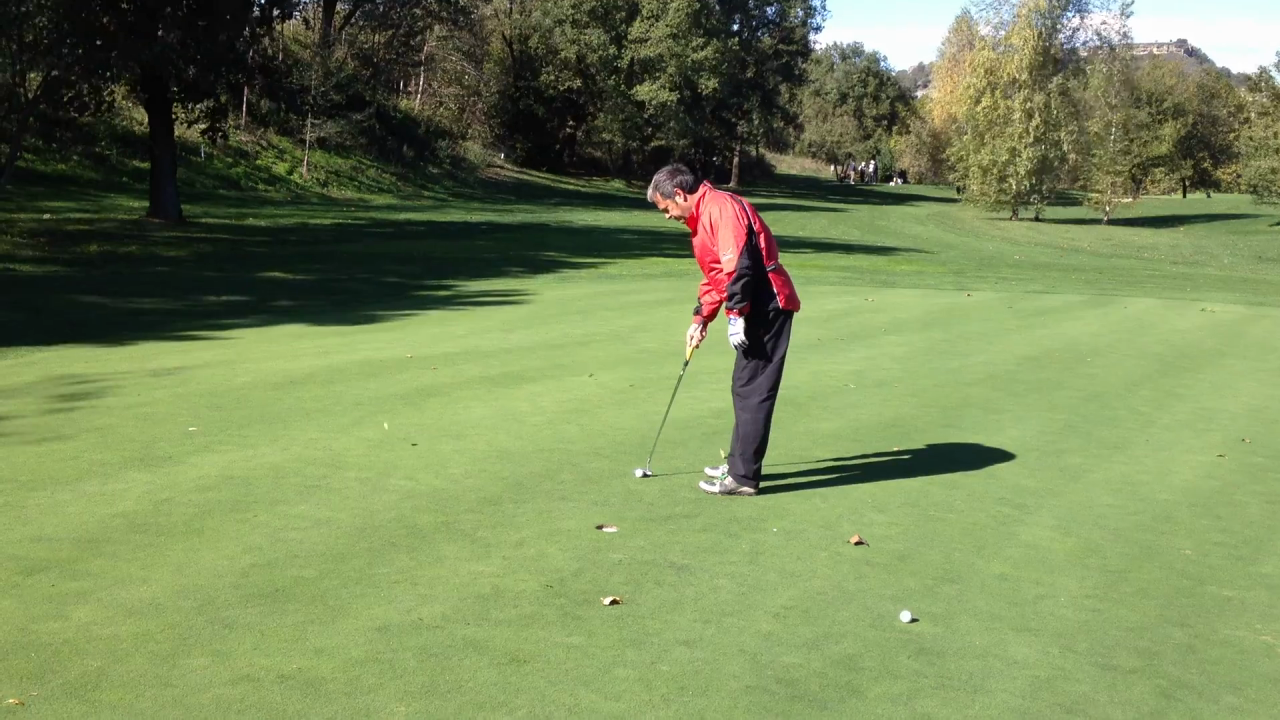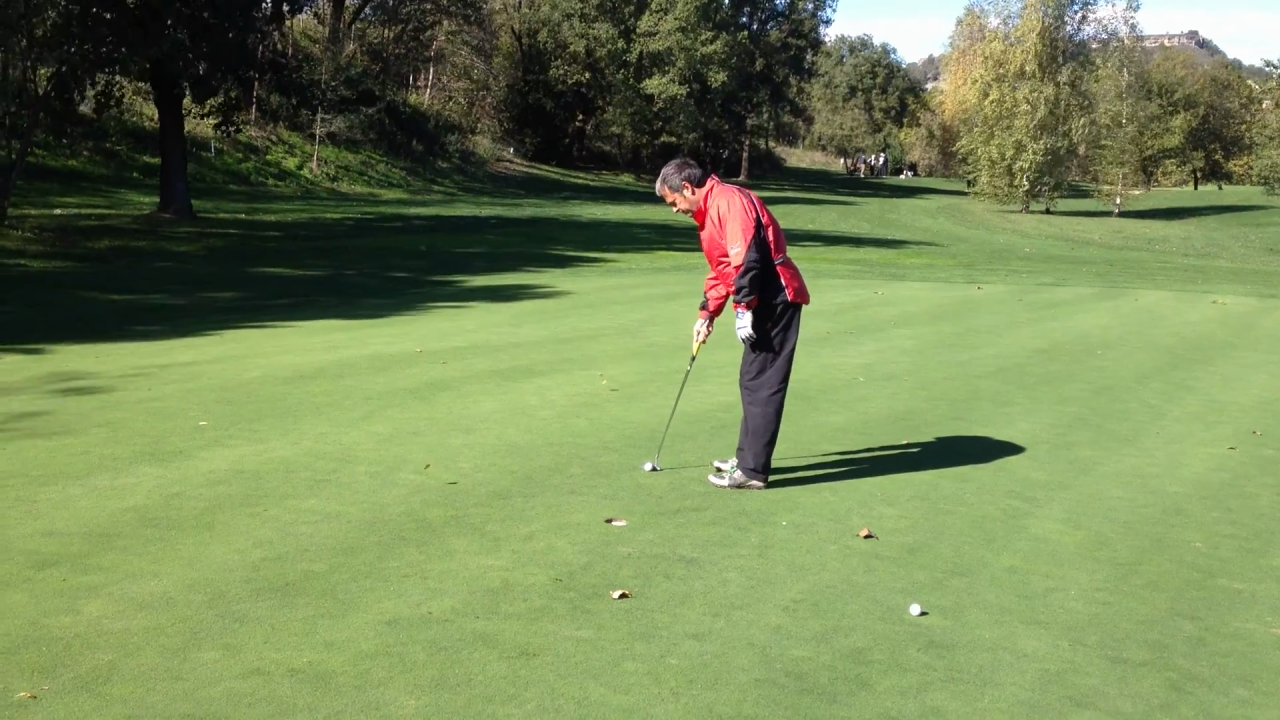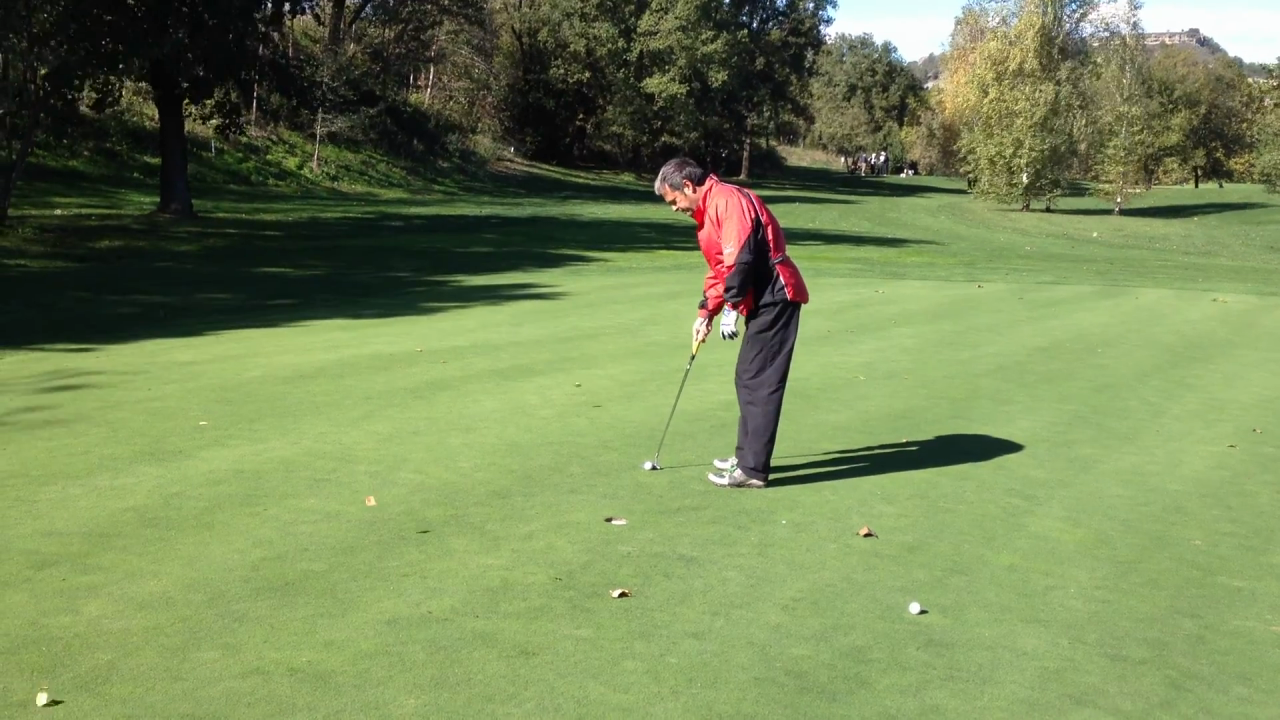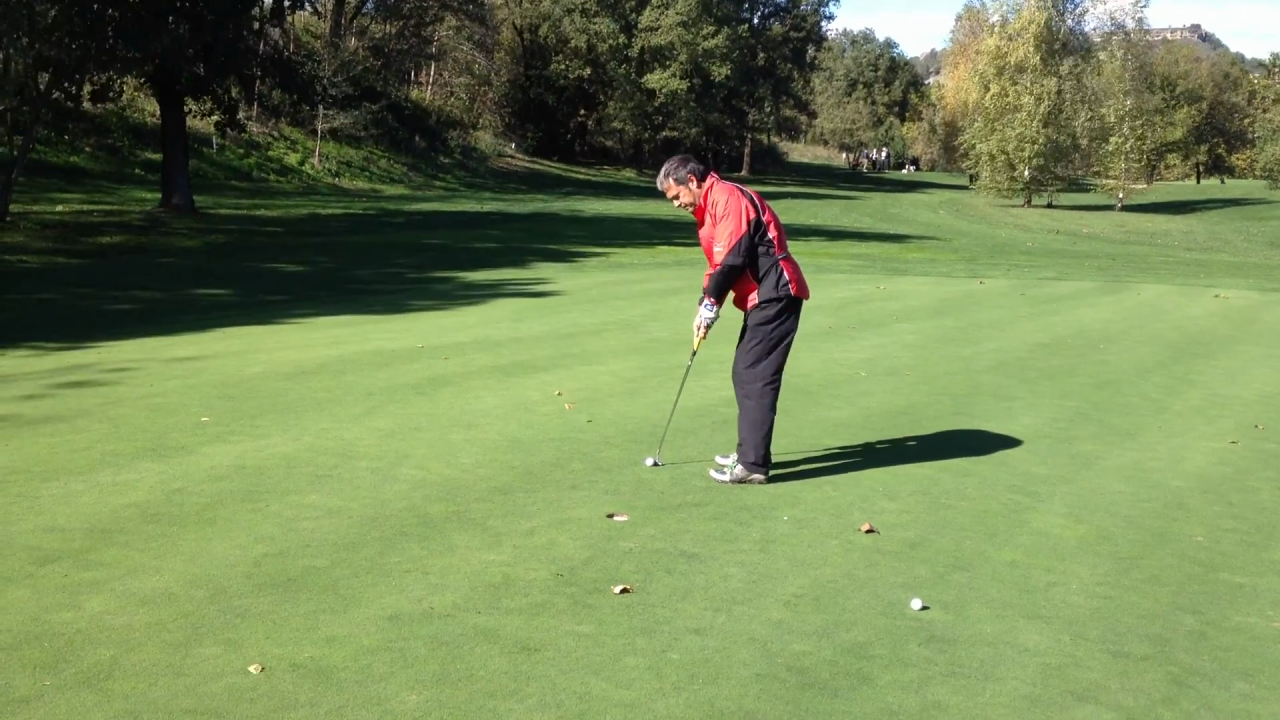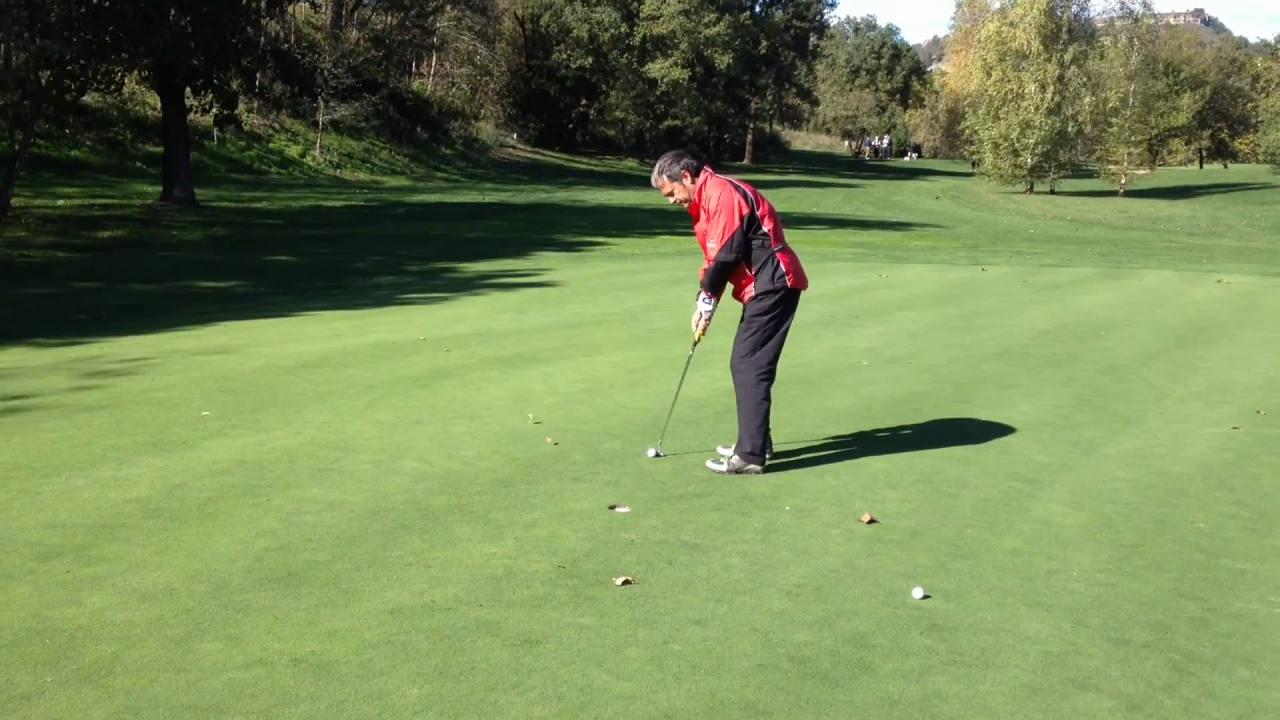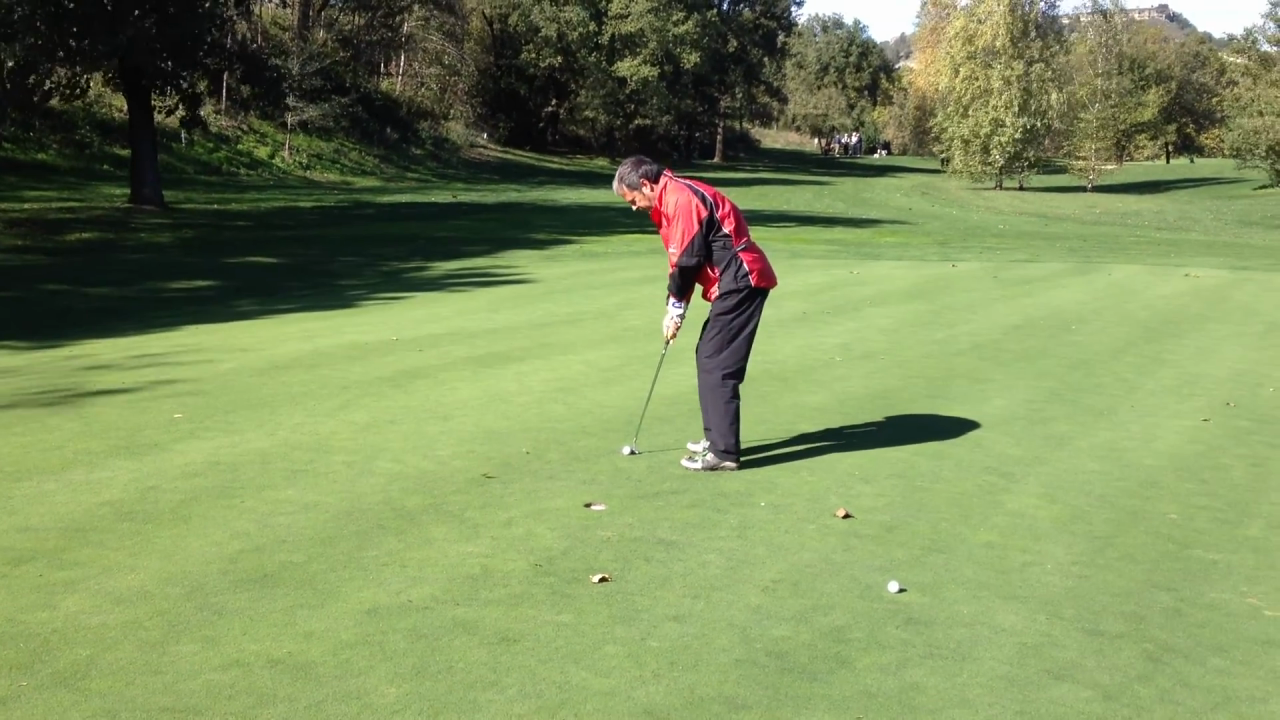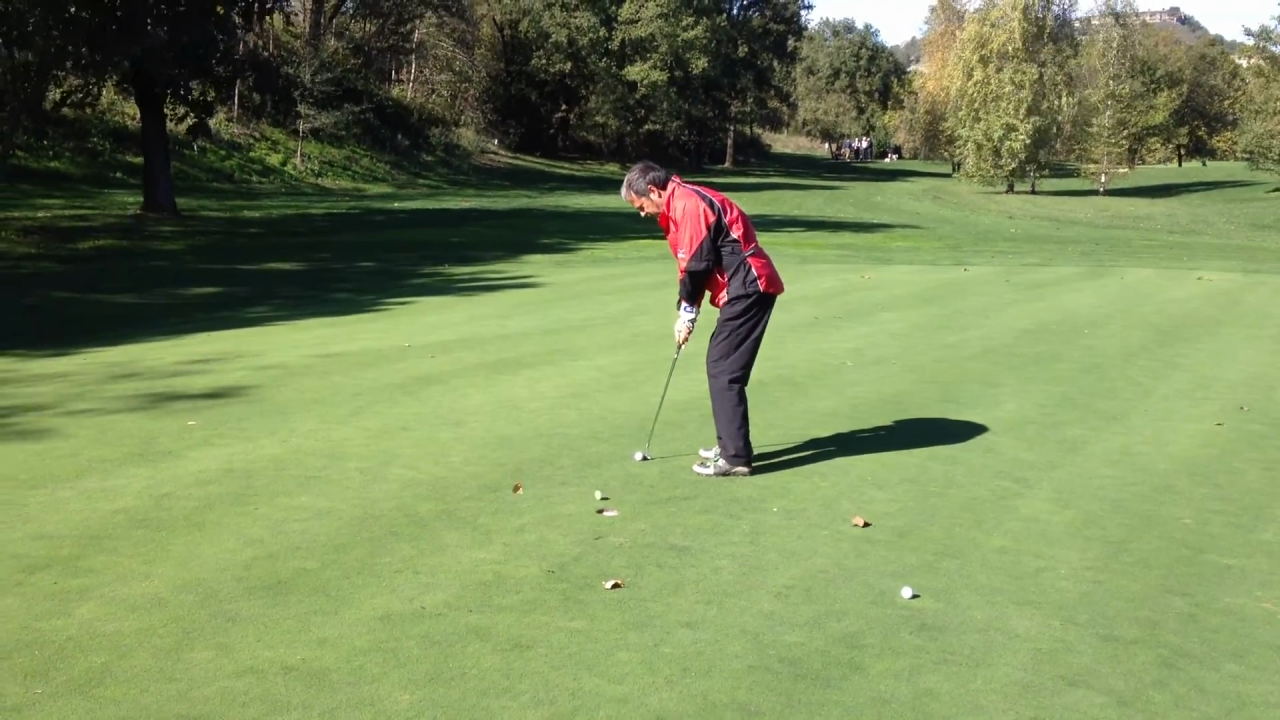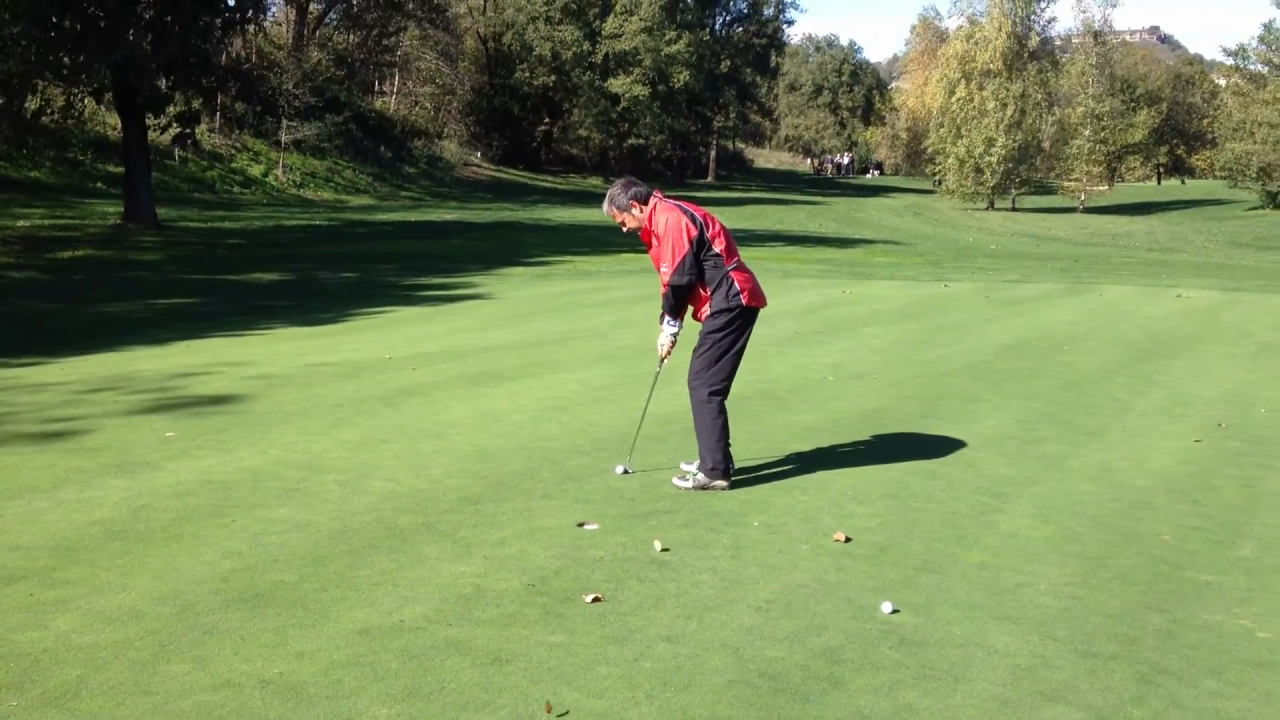
dt=0.3s
person 1, frame 1
left shoulder: (719, 206)
right shoulder: (700, 217)
left elbow: (739, 265)
right elbow: (715, 274)
left wrist: (735, 315)
right wrist: (701, 318)
left hip: (766, 305)
right hip: (757, 307)
left knee: (752, 389)
right knee: (745, 387)
left ankle: (743, 476)
right ankle: (740, 463)
person 1, frame 2
left shoulder: (728, 200)
right shoulder: (708, 212)
left elbow: (747, 258)
right elbow: (721, 268)
left wrist: (743, 308)
right wrist: (707, 313)
left hip: (775, 298)
right hip: (767, 301)
left knee: (761, 383)
right knee: (753, 381)
left ankle: (753, 470)
right ankle: (749, 456)
person 1, frame 3
left shoulder: (727, 200)
right shoulder: (706, 212)
left elbow: (740, 259)
right elbow: (719, 267)
left wrist: (730, 307)
right wrist: (706, 311)
left hip: (774, 296)
right hip: (763, 299)
left knee: (760, 381)
right knee: (748, 378)
left ankle: (753, 468)
right ankle: (748, 455)
person 1, frame 4
left shoulder: (727, 198)
right shoulder: (706, 209)
left elbow: (732, 259)
right elbow: (717, 263)
left wrist: (710, 301)
right wrist: (704, 307)
left hip: (775, 293)
right hip: (762, 296)
left knee: (755, 375)
right knee: (744, 373)
left ankle: (753, 464)
right ankle: (750, 451)
person 1, frame 5
left shoulder: (720, 193)
right shoulder: (703, 200)
left elbow: (725, 254)
right elbow: (714, 256)
left wrist: (707, 298)
right wrist: (704, 304)
left hip: (773, 283)
right hip: (764, 285)
left knee: (748, 365)
right knee: (746, 362)
left ankle: (751, 455)
right ankle: (756, 441)
person 1, frame 6
left shoulder: (680, 198)
right shoulder: (671, 198)
left elbow: (688, 258)
right elbow: (681, 258)
left wrist: (676, 304)
right wrist: (674, 306)
left hip: (740, 280)
right hip: (737, 281)
left knee: (717, 364)
right knee: (709, 356)
left ankle: (724, 451)
right ankle: (718, 436)
person 1, frame 7
left shoulder: (687, 204)
right shoulder: (679, 205)
left elbow: (697, 264)
right elbow: (691, 264)
left wrist: (687, 310)
right wrist: (685, 311)
left hip: (747, 287)
right hip: (744, 288)
left knee: (723, 370)
right knee: (721, 366)
left ankle: (735, 457)
right ankle: (732, 444)
person 1, frame 8
left shoulder: (669, 218)
right shoulder: (662, 219)
left elbow: (680, 278)
right elbow: (674, 278)
left wrist: (670, 324)
right wrist: (668, 325)
left hip: (730, 301)
right hip: (728, 302)
left knee: (703, 383)
right knee: (706, 381)
left ankle: (714, 471)
right ankle: (714, 460)
